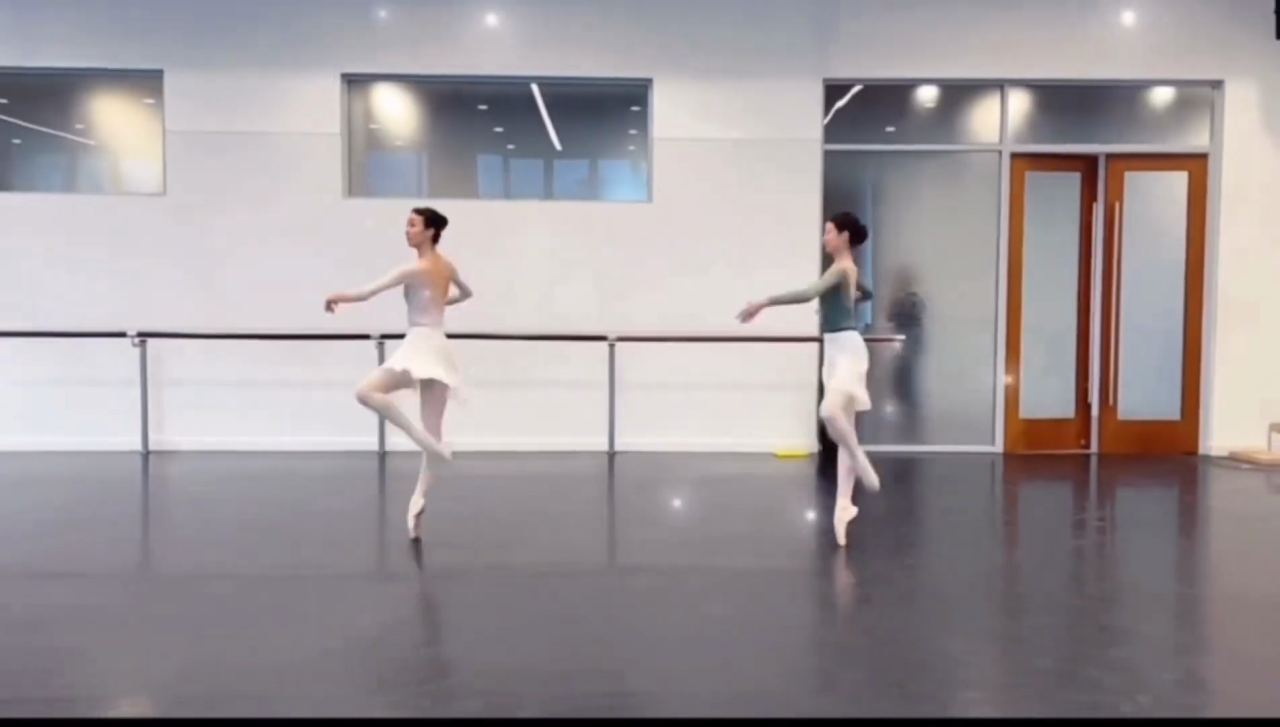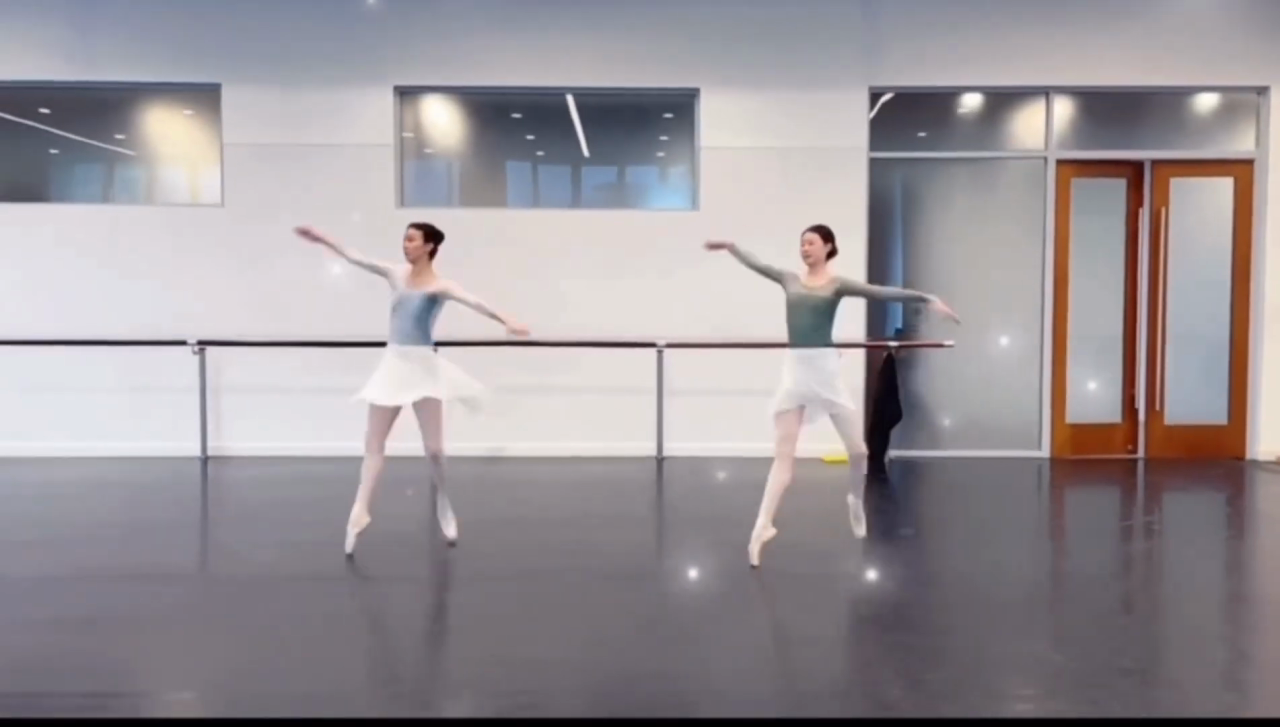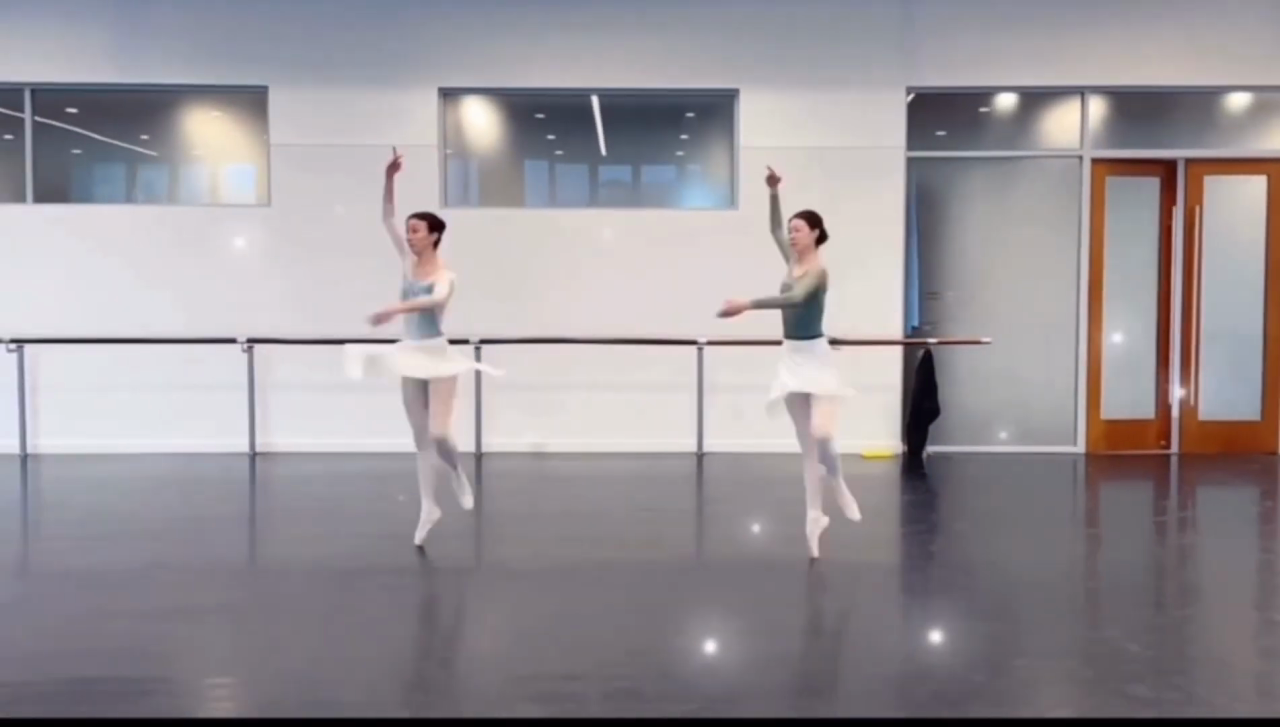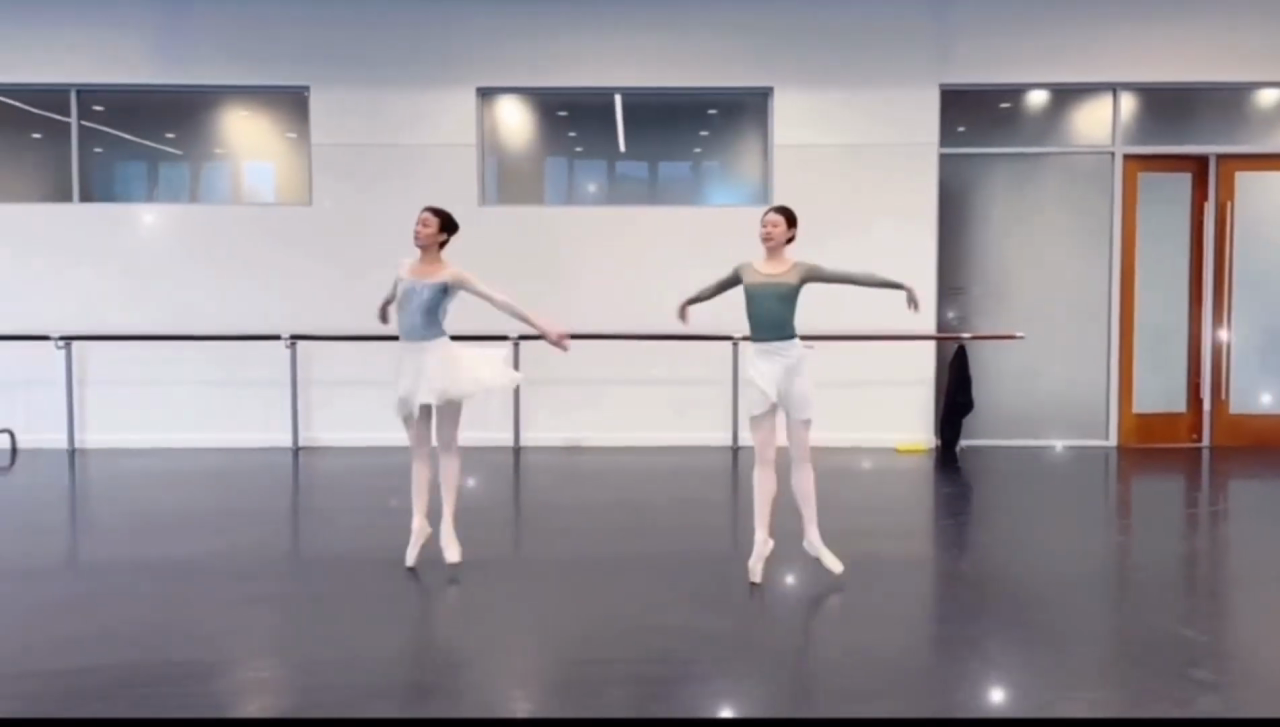
dt=0.7s
person 1, frame 1
left shoulder: (840, 269)
right shoulder: (847, 270)
left elbow: (810, 294)
right elbow: (861, 294)
left wrist: (763, 302)
left hip: (847, 349)
right hip: (837, 348)
left knee: (832, 412)
right knee: (845, 431)
left ankle: (860, 461)
right ankle: (844, 505)
person 1, frame 2
left shoulder: (837, 282)
right shoulder: (791, 281)
left elbow: (882, 291)
right elbow: (760, 267)
left wrist: (928, 298)
right wrist: (731, 247)
left hip: (825, 367)
right hip: (794, 368)
left knee: (856, 452)
right knee: (783, 455)
left ankle: (856, 500)
right ankle: (762, 526)
person 1, frame 3
left shoulder: (817, 271)
right shoulder: (794, 263)
left elbow: (794, 299)
right elbow: (778, 233)
left wrist: (748, 303)
right wrist: (773, 191)
left hip: (817, 358)
right hip: (792, 358)
left knee: (820, 433)
right knee: (807, 445)
left ankle: (837, 483)
right ankle: (815, 516)
person 1, frame 4
left shoulder: (802, 270)
right shoulder: (745, 269)
left elbow: (858, 276)
right elbow: (715, 289)
left wrist: (903, 286)
right wrist: (687, 302)
left hip: (791, 358)
right hip: (759, 360)
left knee: (800, 455)
right knee: (764, 457)
left ankle: (813, 537)
right ankle: (761, 539)
person 2, frame 1
left shoulder: (412, 270)
right shoulder: (447, 266)
left elbow: (366, 293)
right elbow: (466, 292)
left wrist: (339, 297)
left hip: (421, 346)
right hip: (434, 346)
left knee: (365, 392)
right knee: (430, 432)
right ankle: (418, 499)
person 2, frame 2
left shoulder: (440, 285)
right shoulder: (401, 275)
left elbow: (473, 300)
right elbow: (359, 260)
left wrist: (506, 320)
right wrist: (324, 240)
left hip: (421, 368)
right hip: (393, 367)
left knee: (434, 450)
right knee: (373, 447)
left ankle: (443, 505)
right ankle: (359, 513)
person 2, frame 3
left shoulder: (446, 276)
right shoulder: (407, 264)
left elbow: (439, 300)
right elbow: (388, 216)
left wrist: (396, 309)
right wrist: (390, 176)
left hip: (437, 359)
right hip: (409, 359)
left knee: (439, 435)
right knee: (422, 443)
left ankle: (457, 474)
right ankle: (429, 508)
person 2, frame 4
left shoulder: (451, 274)
right shoulder: (405, 268)
left elbow: (497, 298)
left wrist: (541, 327)
right wrist: (385, 305)
left hip: (439, 362)
right hip: (410, 363)
left knee: (446, 447)
right knee: (419, 451)
left ankle: (447, 530)
right ankle: (418, 525)
